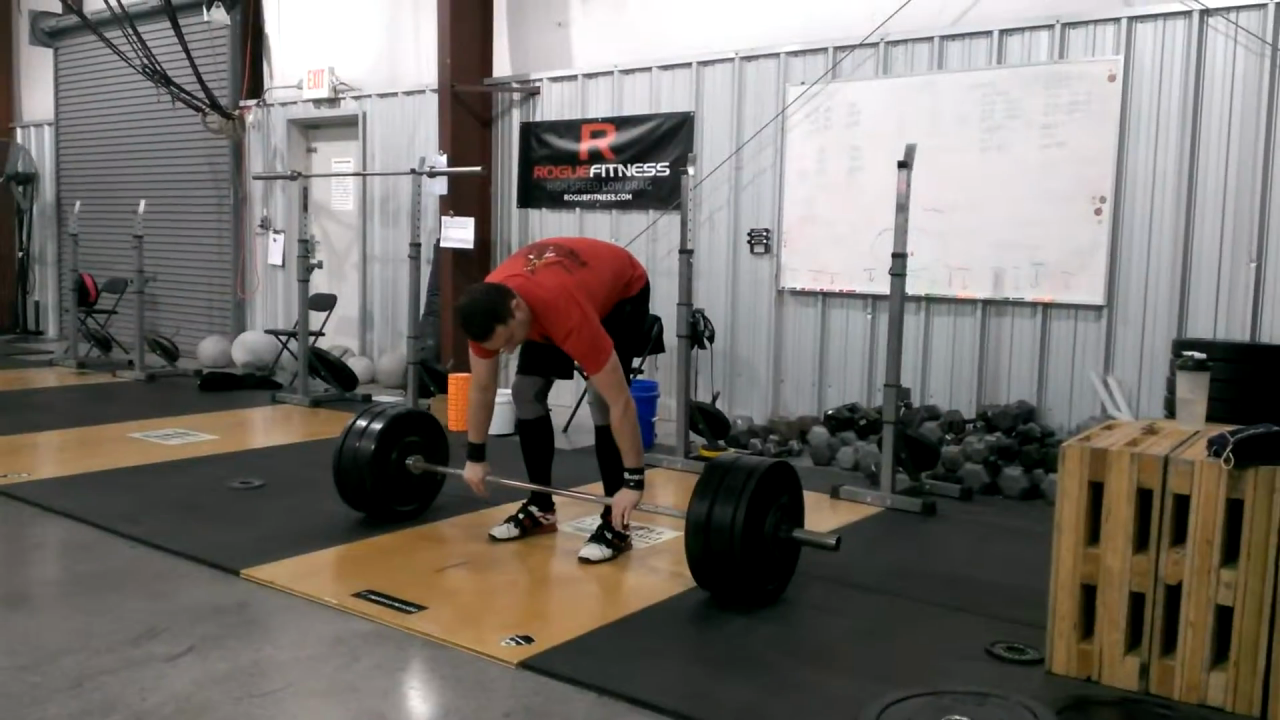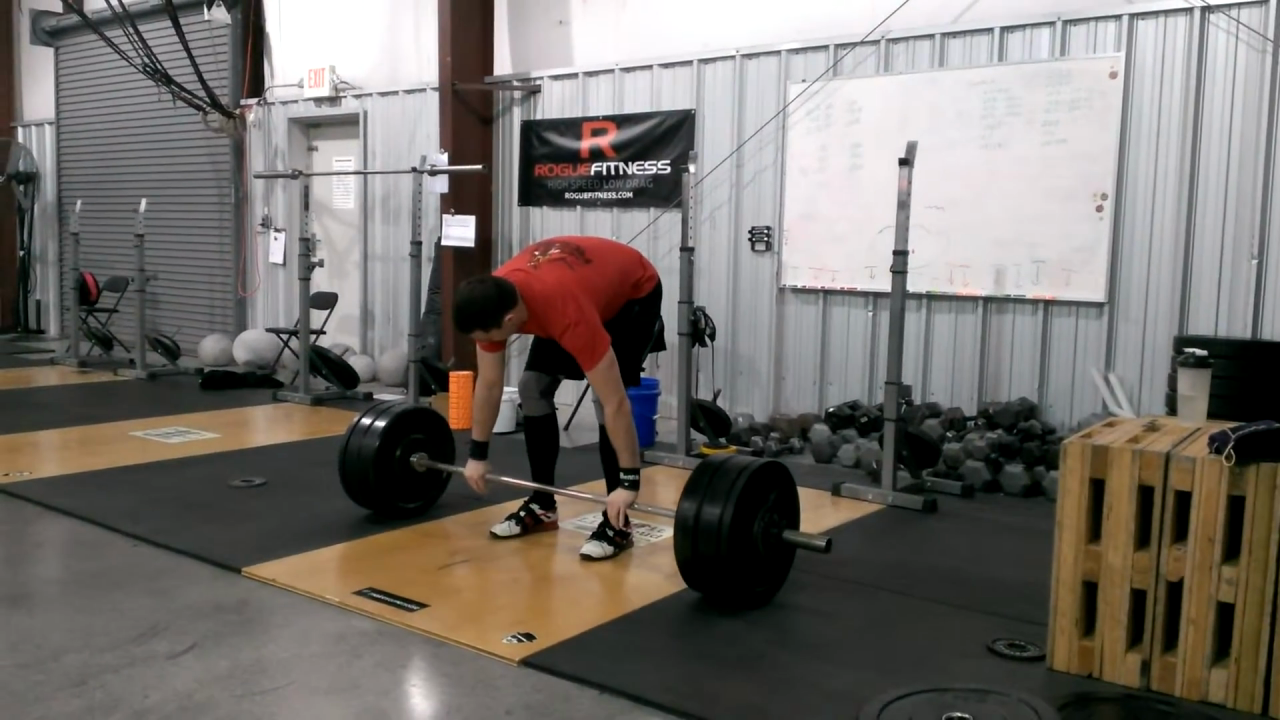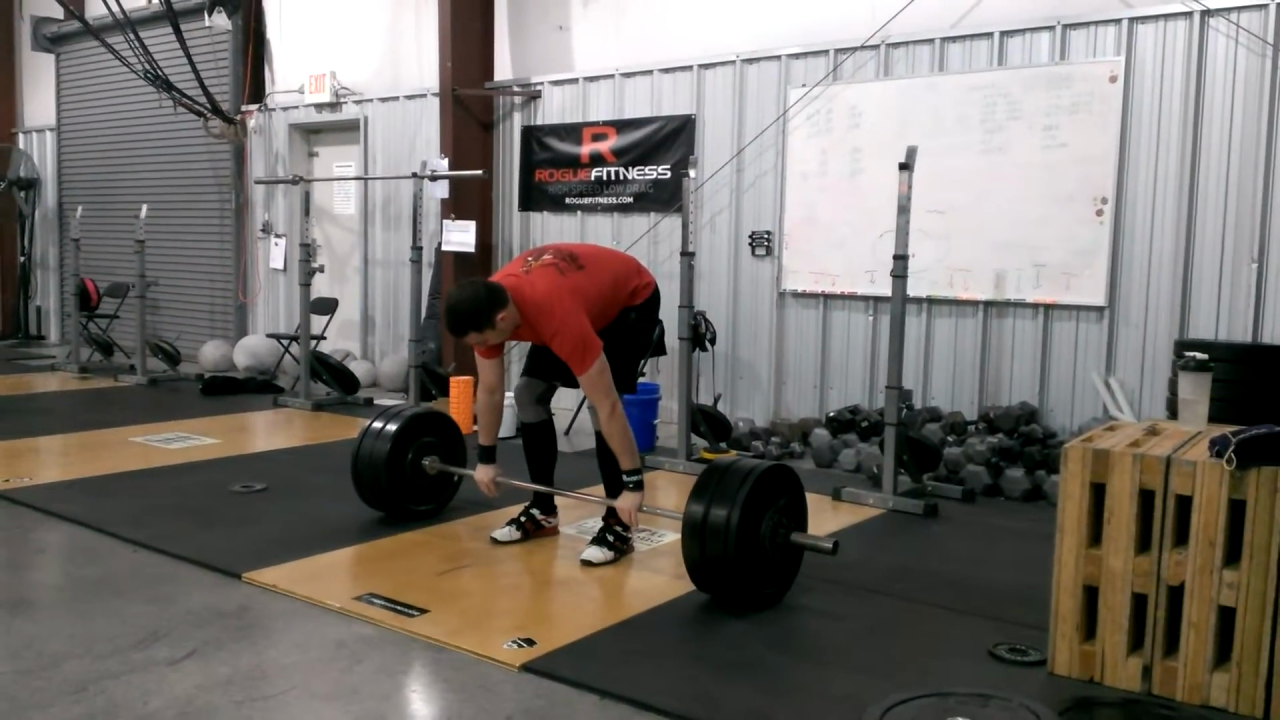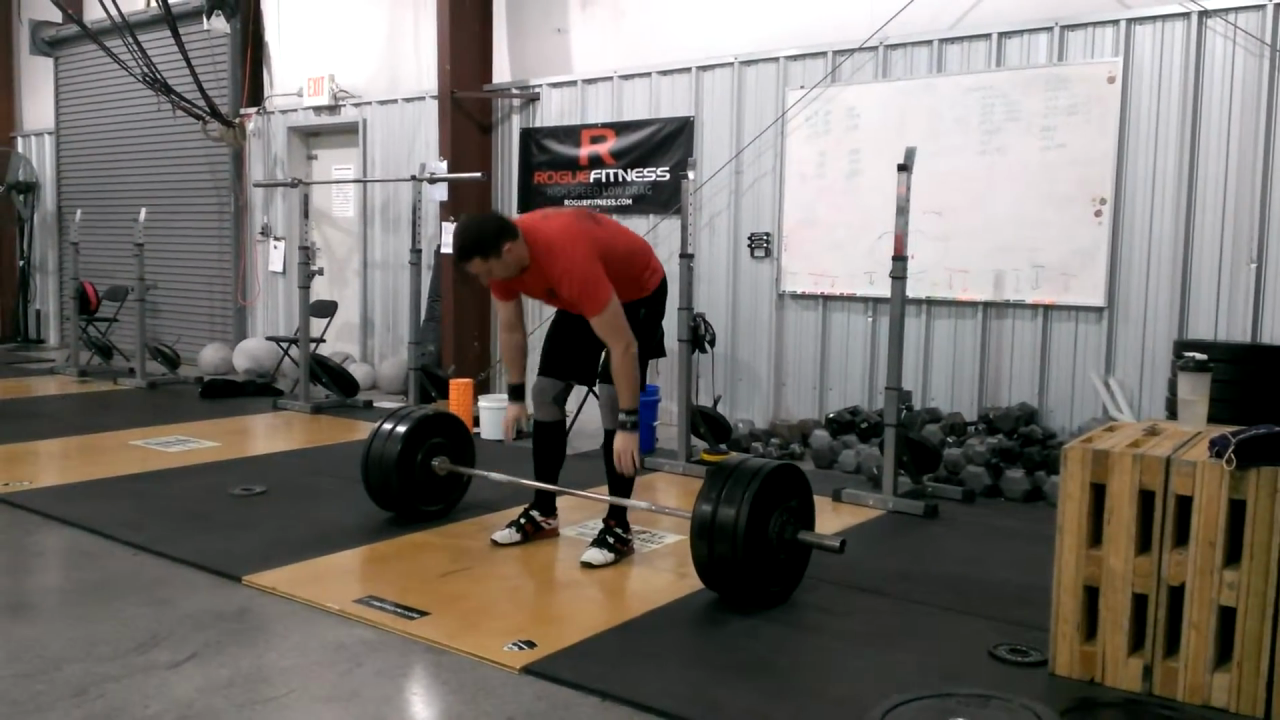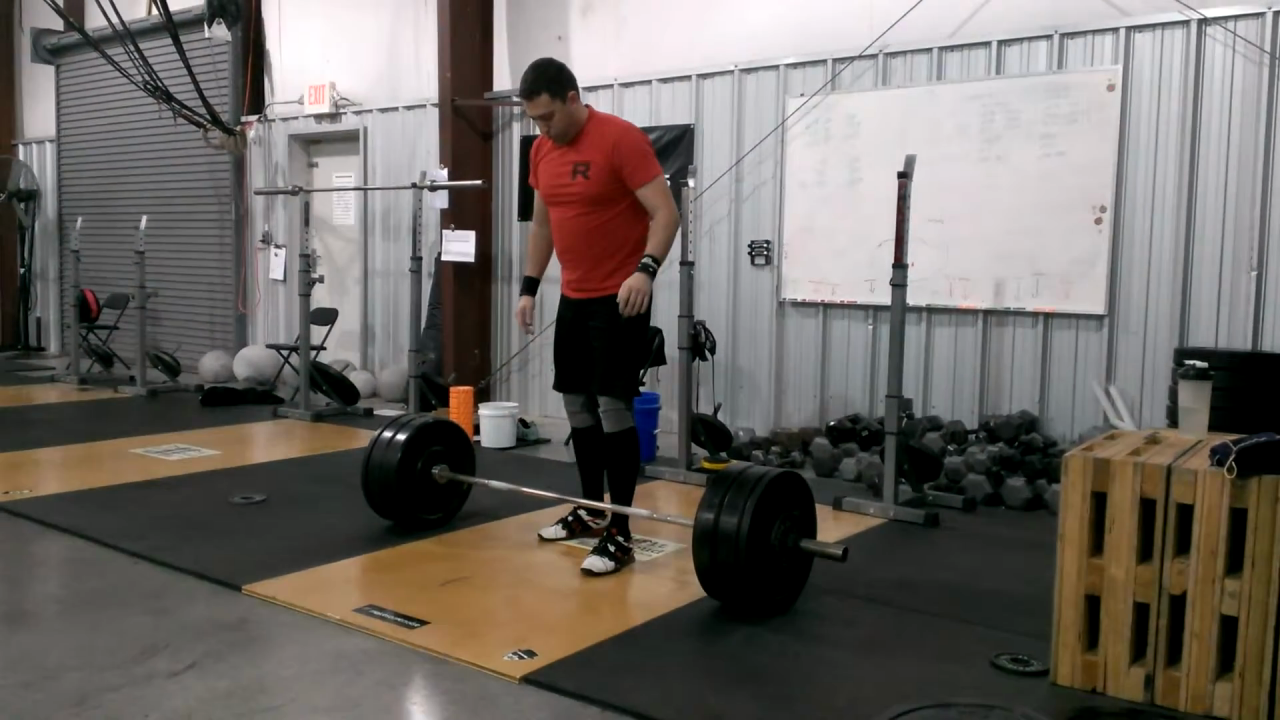
dt=1s
person 1, frame 1
left shoulder: (569, 316)
right shoulder: (487, 310)
left elbow: (621, 402)
right elbow: (482, 388)
left wrist: (634, 481)
right wrist: (475, 457)
left hip: (623, 291)
left knee: (601, 397)
right knee: (526, 391)
left ankle: (615, 524)
right ankle: (540, 507)
person 1, frame 2
left shoulder: (568, 313)
right shoulder: (493, 301)
left elbow: (615, 402)
right elbow: (488, 384)
left wrist: (629, 481)
right wrist: (477, 454)
left hip: (635, 293)
left knee: (602, 398)
right knee: (532, 388)
left ankle: (617, 524)
right ankle: (542, 506)
person 1, frame 3
left shoulder: (559, 317)
right shoulder: (487, 306)
left elbow: (608, 406)
right elbow: (489, 390)
left wrist: (633, 484)
right wrist: (486, 459)
left hip: (632, 301)
right hip: (586, 290)
left knee: (598, 403)
right knee: (528, 394)
left ankle: (617, 527)
right ankle: (542, 510)
person 1, frame 4
left shoulder: (569, 257)
right shoulder: (503, 256)
left elbow: (623, 346)
right elbow: (510, 330)
left wrist: (628, 426)
right wrist: (516, 397)
left hip: (638, 294)
right hip: (577, 301)
left knee: (610, 398)
right knee: (546, 394)
left ankle: (618, 527)
right ankle: (543, 512)
person 1, frame 5
left shoulder: (621, 139)
right shoulder: (542, 150)
left elbow: (666, 212)
left wrist: (645, 270)
right wrist: (528, 288)
left hip: (619, 297)
right hip: (573, 298)
left knee: (612, 407)
right knee: (577, 405)
left ankle: (620, 533)
right ankle: (590, 510)
